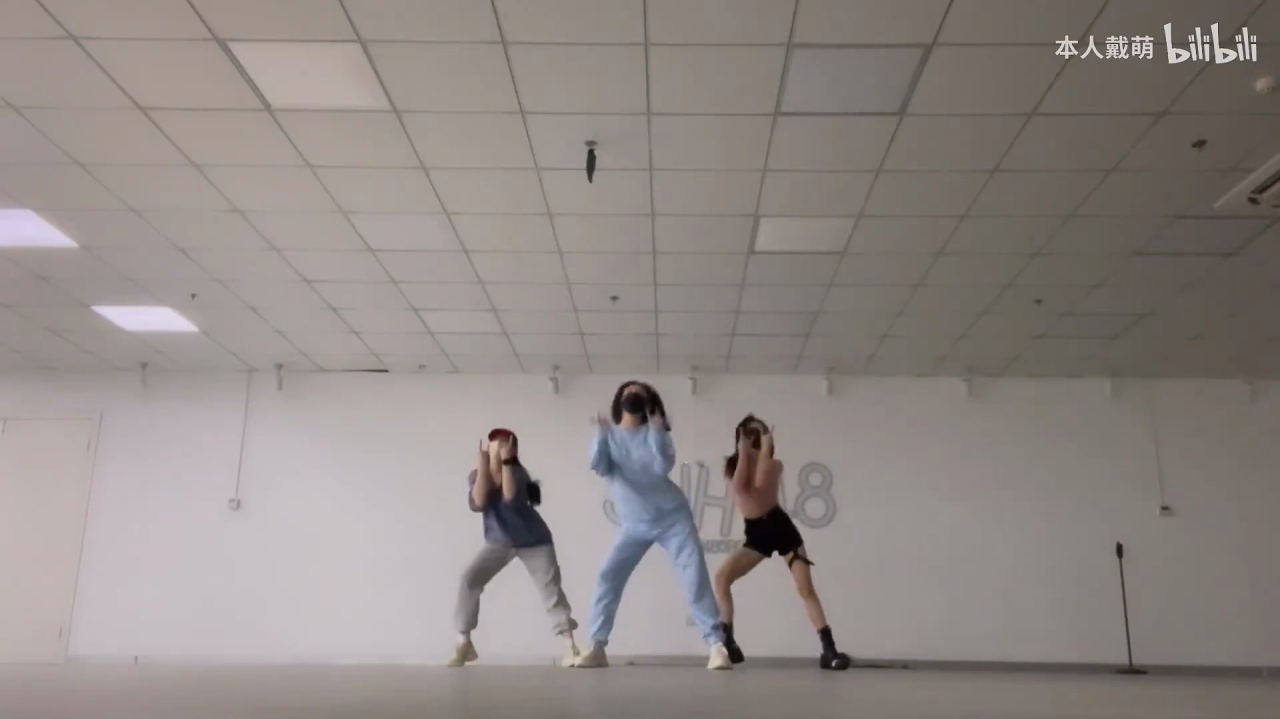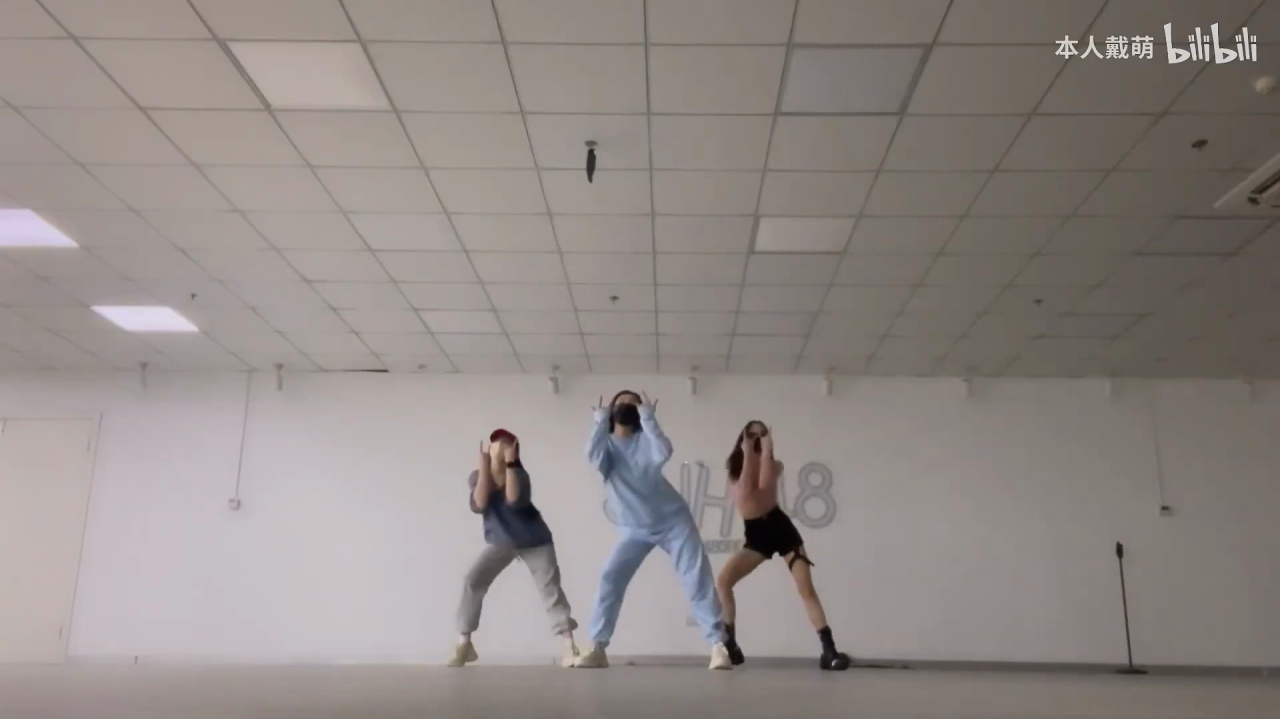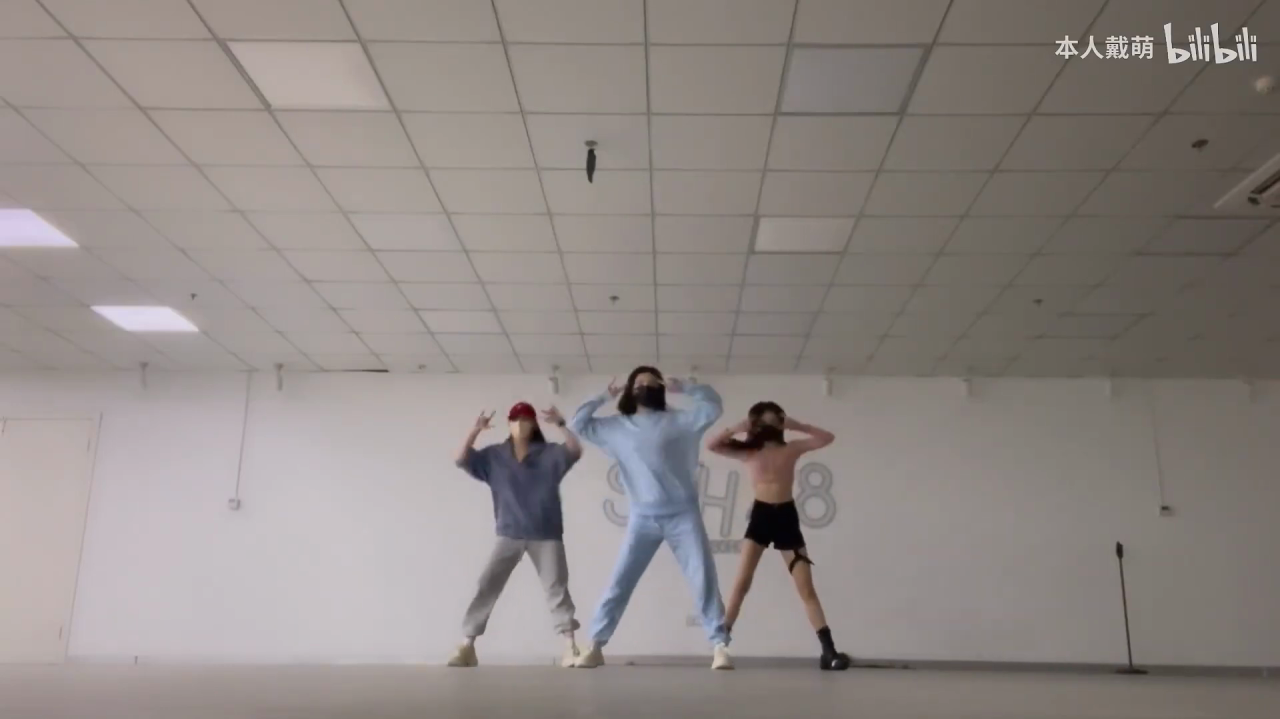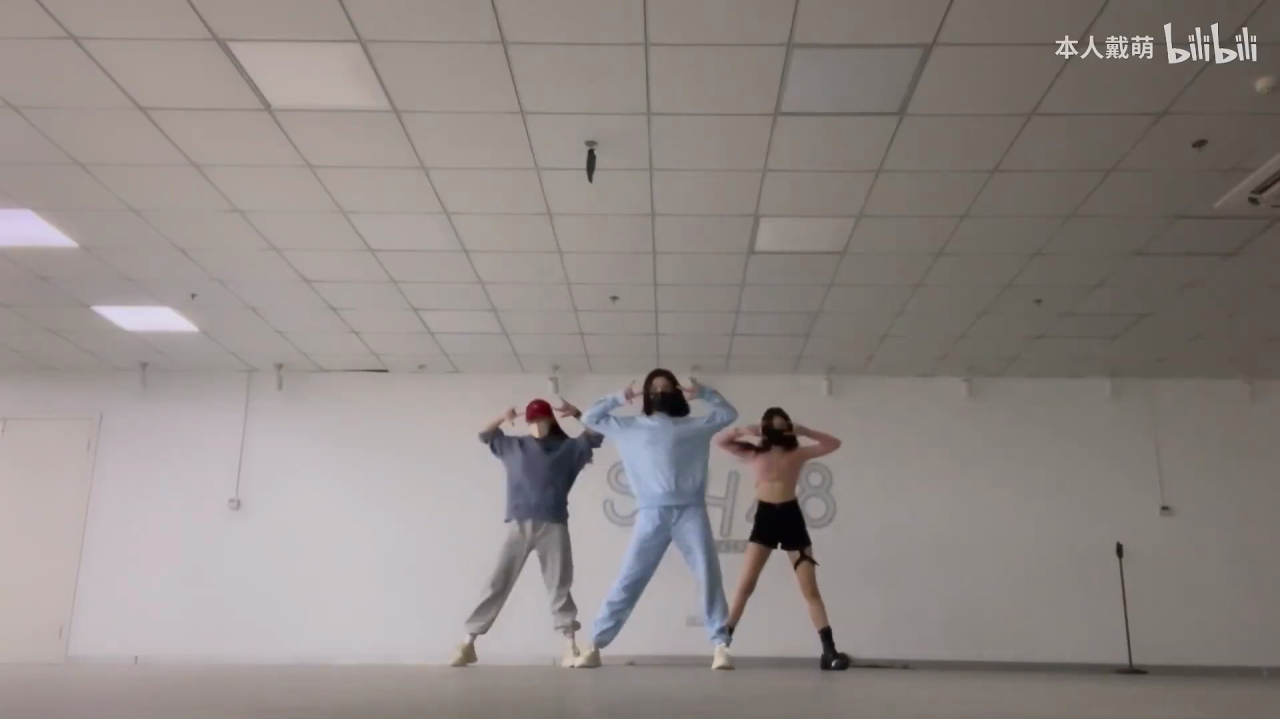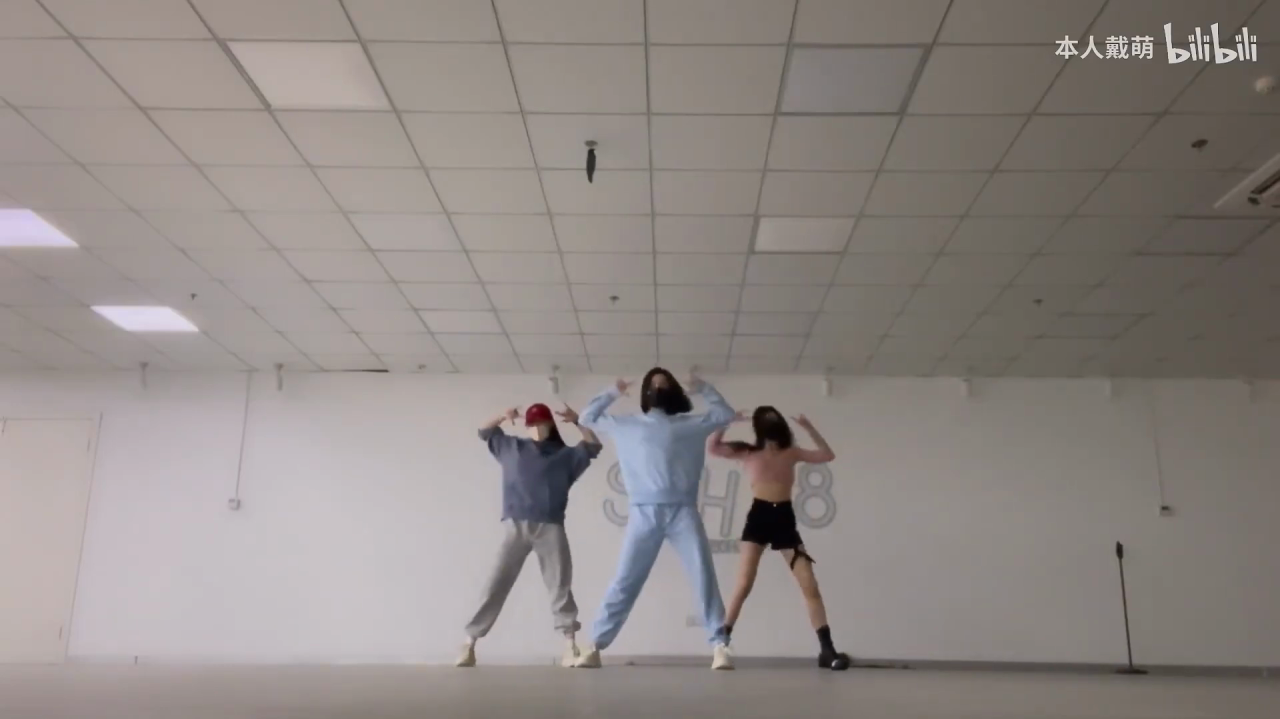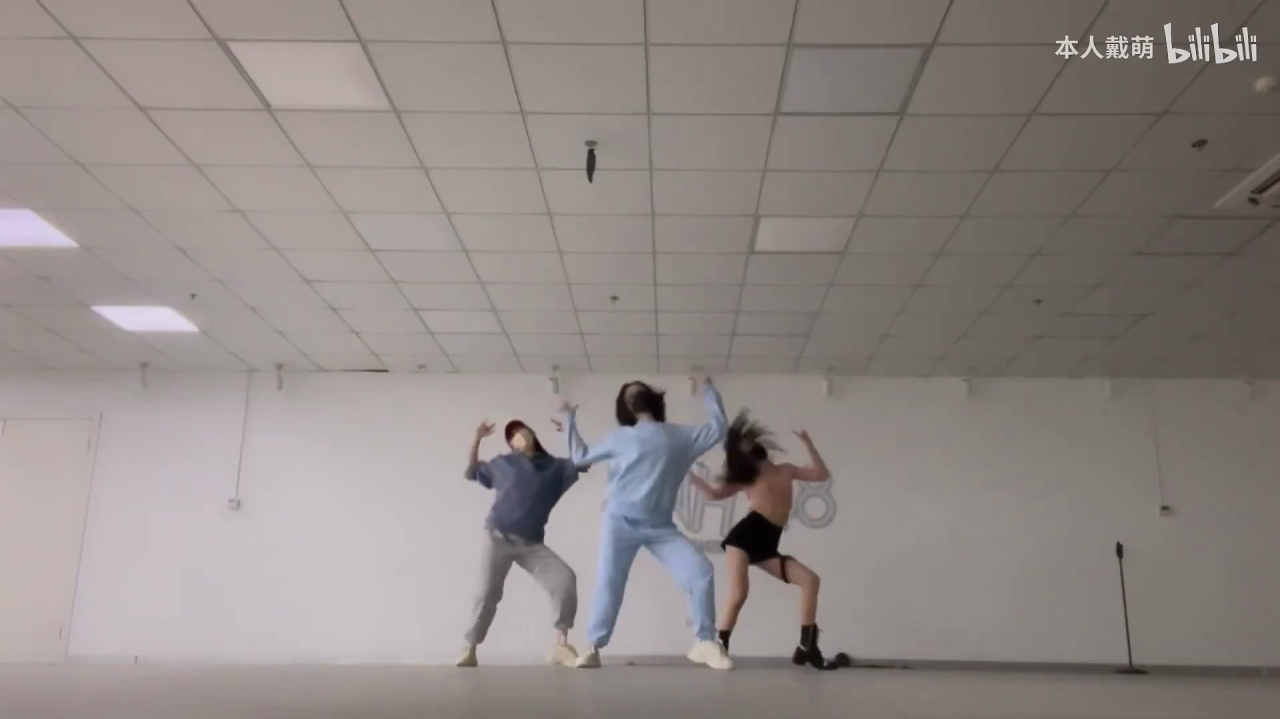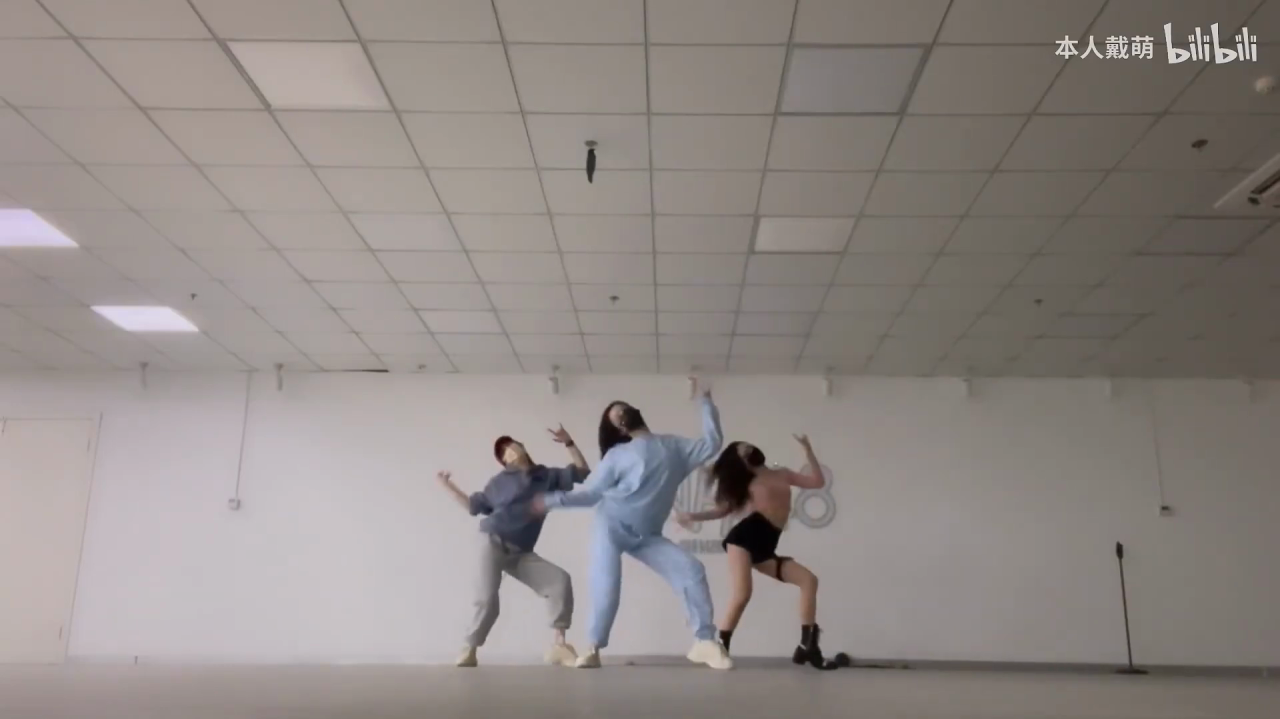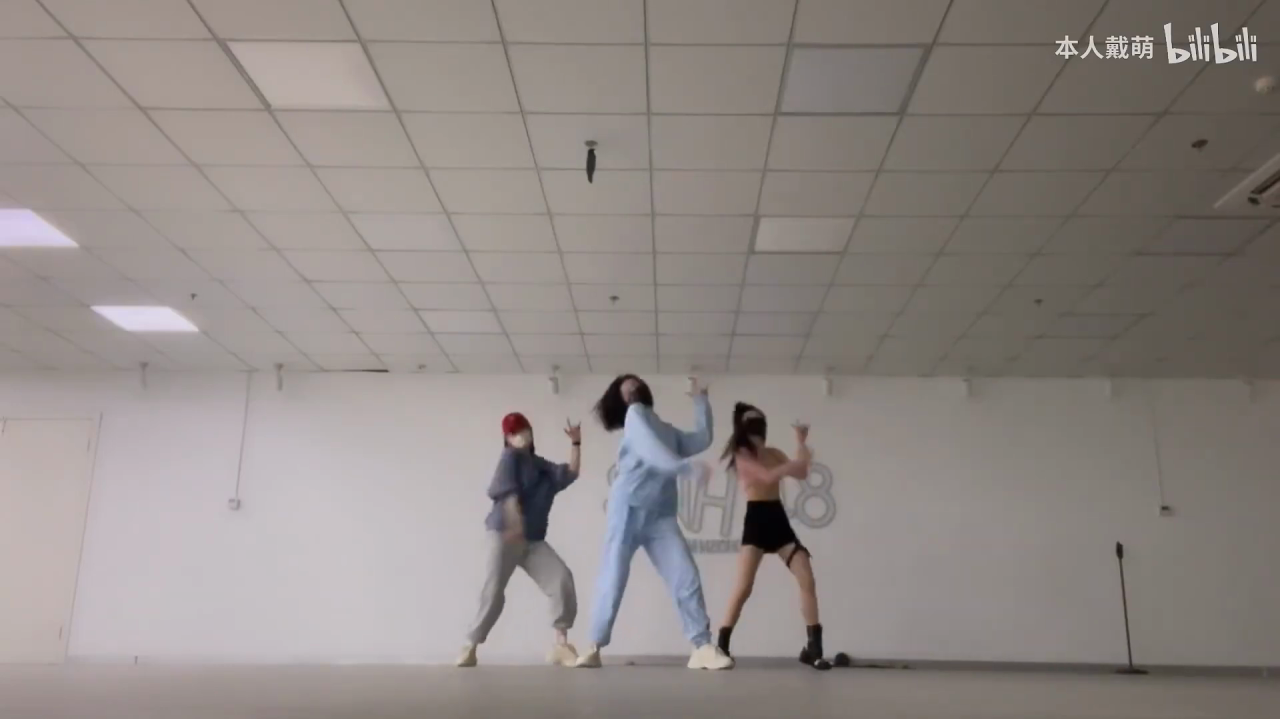
dt=0.2s
person 1, frame 1
left shoulder: (652, 433)
right shoulder: (608, 435)
left elbow: (664, 466)
right elbow: (597, 464)
left wrist: (658, 432)
right wrist: (601, 431)
left hip: (674, 518)
right hip: (634, 524)
left knee: (696, 579)
right knee: (608, 576)
left ankle: (717, 645)
right ankle: (597, 645)
person 1, frame 2
left shoulder: (646, 439)
right shoulder: (605, 445)
left elbow: (662, 455)
right elbow: (595, 459)
left wrist: (648, 415)
right wrist: (601, 420)
left hip: (674, 522)
right hip: (634, 529)
left knee: (699, 580)
right knee: (610, 578)
left ankle: (718, 646)
right ankle: (597, 647)
person 1, frame 3
left shoulder: (677, 421)
right shoulder: (616, 428)
left elbow: (714, 406)
right elbow: (576, 424)
left wrist: (684, 388)
right wrist: (603, 397)
left hip: (683, 514)
right hip: (643, 517)
left knee: (703, 576)
right knee: (621, 578)
left ankle: (719, 645)
right ankle: (595, 645)
person 1, frame 4
left shoulder: (694, 426)
right shoulder: (628, 427)
left elbow: (729, 413)
right elbow: (590, 418)
left wrist: (704, 393)
right wrist: (619, 399)
left hip: (690, 511)
right hip: (650, 514)
left knee: (709, 576)
right knee: (629, 579)
left ankle: (721, 645)
right ankle: (596, 645)
person 1, frame 5
left shoulder: (687, 424)
right shoulder: (626, 425)
left elbow: (724, 414)
right elbow: (588, 419)
left wrist: (704, 390)
right wrist: (613, 394)
left hip: (682, 512)
right hip: (643, 512)
left knee: (703, 575)
right knee: (624, 580)
left ankle: (719, 644)
right ankle: (595, 646)
person 1, frame 6
left shoulder: (680, 435)
right shoulder: (621, 436)
left elbow: (717, 430)
right elbow: (581, 458)
left wrist: (709, 392)
right wrist: (570, 419)
left hip: (658, 527)
right hip: (619, 523)
left knee: (701, 569)
right knee: (608, 584)
left ankle: (706, 642)
right ankle: (593, 647)
person 1, frame 7
left shoulder: (673, 445)
right shoulder: (620, 454)
left elbow: (711, 445)
right elbow: (591, 492)
left wrist: (707, 406)
right wrist: (555, 499)
left hip: (647, 534)
right hip: (613, 528)
left knee: (692, 572)
right knee: (607, 588)
left ankle: (705, 643)
right ankle: (594, 648)
person 1, frame 8
left shoulder: (666, 429)
right shoulder: (636, 415)
left elbow: (702, 440)
right elbow: (653, 451)
left wrist: (702, 401)
right wrist: (685, 463)
left hip: (662, 515)
right hip: (627, 511)
left knee: (686, 578)
right knee: (612, 580)
left ankle: (703, 647)
right ankle: (595, 647)
person 2, frame 1
left shoulder: (775, 464)
right shoulder: (732, 465)
left elbow: (760, 482)
right elbow: (739, 488)
left wrist: (765, 448)
right wrist: (744, 452)
left hip: (781, 528)
right hip: (756, 534)
left knee: (806, 589)
right knee: (721, 578)
left ankle: (829, 650)
right ankle: (728, 643)
person 2, frame 2
left shoulder: (774, 464)
right shoulder: (736, 468)
left elbow: (765, 484)
right elbow: (745, 491)
left wrist: (767, 450)
right wrist: (747, 455)
left hip: (781, 528)
right hip: (755, 533)
left knee: (806, 589)
right knee: (723, 580)
left ankle: (829, 651)
right ankle: (729, 645)
person 2, frame 3
left shoulder: (792, 449)
right shoulder: (748, 452)
left elbow: (827, 438)
right elbow: (712, 445)
left wrist: (796, 425)
right wrist: (735, 429)
left hip: (786, 517)
right hip: (760, 517)
left knee: (806, 588)
right knee: (742, 583)
left ankle: (829, 650)
person 2, frame 4
left shoulder: (798, 454)
right shoulder: (754, 454)
left elbow: (834, 443)
right elbow: (721, 441)
left wrist: (802, 432)
right wrist: (746, 431)
left hip: (791, 518)
right hip: (765, 519)
left knee: (810, 589)
right knee: (745, 585)
left ankle: (829, 651)
person 2, frame 5
left shoulder: (790, 453)
right shoulder: (749, 453)
left elbow: (827, 455)
right elbow: (713, 447)
left wrist: (809, 428)
left hip: (785, 525)
right hip: (760, 521)
left knee: (809, 585)
right knee: (744, 585)
left ankle: (827, 650)
person 2, frame 6
left shoulder: (787, 470)
right shoulder: (748, 479)
left elbow: (822, 475)
right elbow: (717, 493)
left wrist: (808, 444)
right wrist: (688, 475)
left hip: (766, 543)
right hip: (744, 537)
left knee: (810, 580)
right knee: (738, 594)
left ankle: (807, 647)
right ankle: (719, 647)
person 2, frame 7
left shoulder: (782, 474)
right shoulder: (746, 483)
left elbow: (817, 481)
right elbow: (723, 510)
left wrist: (807, 449)
right wrist: (694, 517)
left hip: (764, 546)
right hip: (745, 538)
left knee: (809, 581)
right knee: (742, 594)
left ankle: (808, 647)
person 2, frame 8
left shoulder: (775, 453)
right shoulder: (742, 454)
left elbow: (801, 473)
right elbow: (770, 476)
left wrist: (801, 443)
left hip: (778, 520)
right hip: (756, 520)
left knee: (807, 581)
right knee: (743, 588)
left ankle: (814, 648)
right ankle: (721, 647)
person 3, frame 1
left shoulder: (518, 474)
right shoulder: (476, 476)
left elbow: (510, 497)
right elbow: (478, 503)
left wrist: (505, 461)
right wrist: (483, 464)
left hip: (535, 541)
right hip: (498, 542)
left knee: (551, 588)
right knee: (469, 579)
left ankle: (570, 647)
right ankle: (464, 643)
person 3, frame 2
left shoulder: (519, 476)
right shoulder: (478, 477)
left elbow: (514, 500)
right elbow: (479, 506)
left wrist: (509, 464)
right wrist: (485, 467)
left hip: (535, 542)
right hip: (499, 541)
left knee: (551, 588)
right knee: (473, 580)
left ankle: (570, 648)
right ankle: (464, 644)
person 3, frame 3
left shoulder: (548, 453)
right shoulder: (494, 455)
left elbow: (575, 452)
right elbow: (461, 459)
left wrist: (560, 423)
right wrist: (476, 430)
left hip: (545, 534)
right hip: (509, 535)
left knee: (556, 586)
right knee: (487, 584)
left ankle: (570, 647)
right ankle: (467, 646)
person 3, frame 4
left shoulder: (567, 448)
right shoulder: (513, 446)
left elbow: (595, 436)
right elbow: (484, 435)
left wrist: (577, 415)
right wrist: (503, 419)
left hip: (554, 526)
right hip: (519, 525)
left knee: (559, 585)
right knee: (499, 583)
left ankle: (571, 647)
right ankle: (468, 643)
person 3, frame 5
left shoulder: (563, 454)
right shoulder: (512, 447)
left elbow: (594, 447)
right elbow: (484, 432)
left wrist: (576, 423)
right wrist: (504, 417)
left hip: (550, 529)
right hip: (516, 526)
left knee: (560, 586)
right knee: (496, 584)
left ankle: (570, 647)
right ankle: (469, 646)
person 3, frame 6
left shoulder: (554, 466)
right shoulder: (503, 464)
right elbow: (472, 473)
right wrist: (477, 439)
left hip: (530, 543)
right hip: (498, 537)
left knee: (565, 578)
right knee: (488, 592)
left ankle: (561, 645)
right ankle: (470, 649)
person 3, frame 7
left shoulder: (550, 476)
right shoulder: (501, 480)
left elbow: (582, 471)
right elbow: (475, 504)
left wrist: (569, 443)
right wrist: (449, 486)
left hip: (521, 551)
right hip: (495, 542)
left knee: (560, 581)
right knee: (488, 598)
left ankle: (559, 645)
right ankle: (470, 650)
person 3, frame 8
left shoulder: (541, 464)
right shoulder: (510, 456)
left elbow: (570, 475)
right elbow: (504, 488)
left wrist: (576, 443)
right wrist: (514, 520)
left hip: (534, 538)
right hip: (503, 533)
left knee: (563, 579)
right knee: (493, 592)
left ankle: (561, 644)
right ankle: (470, 648)
